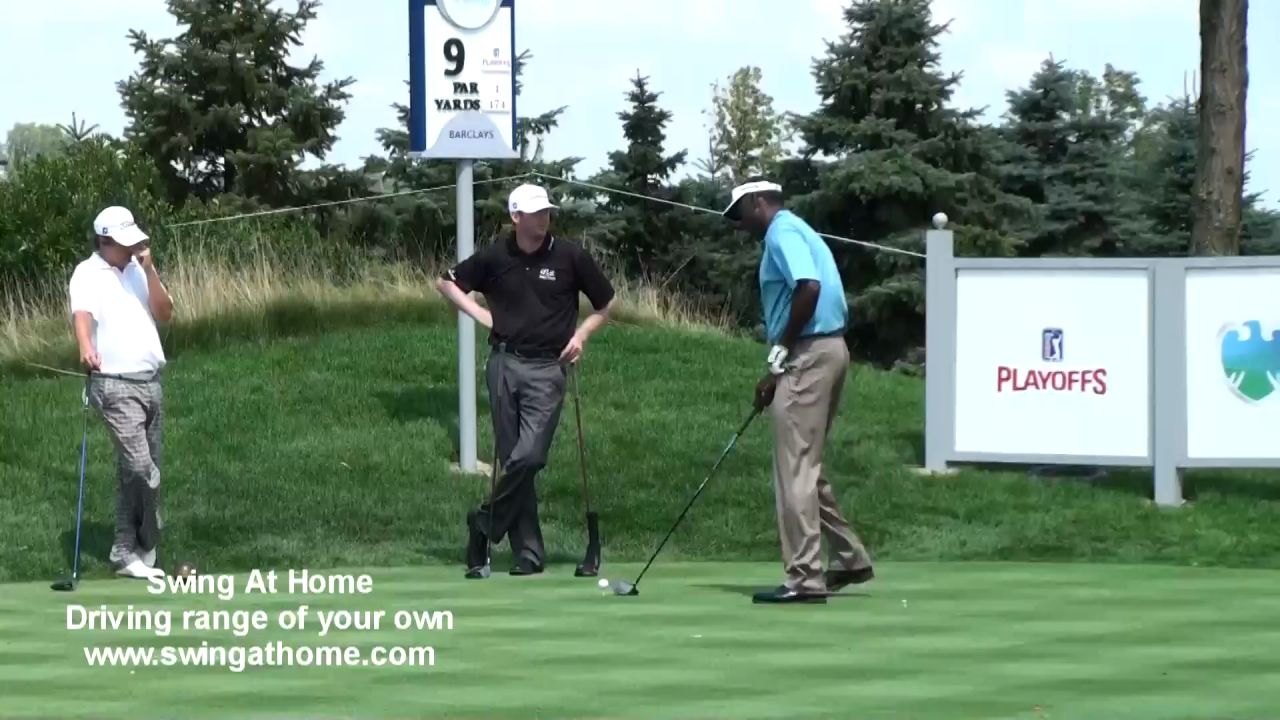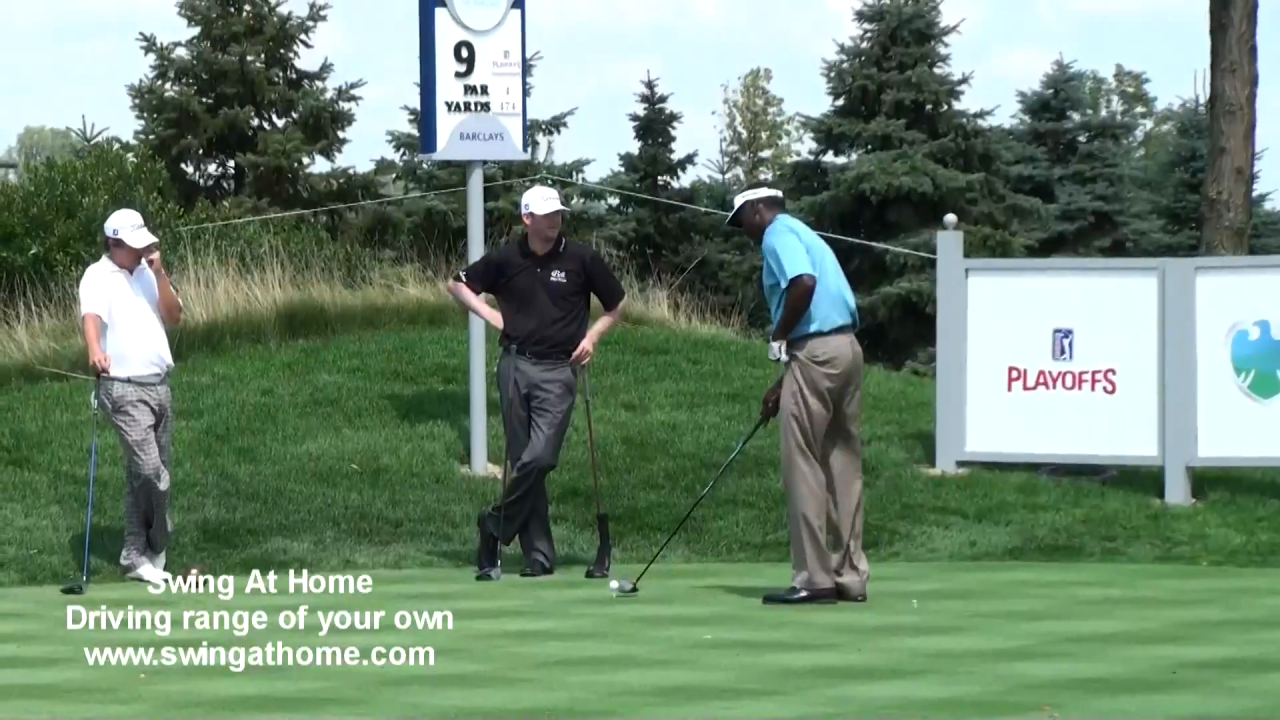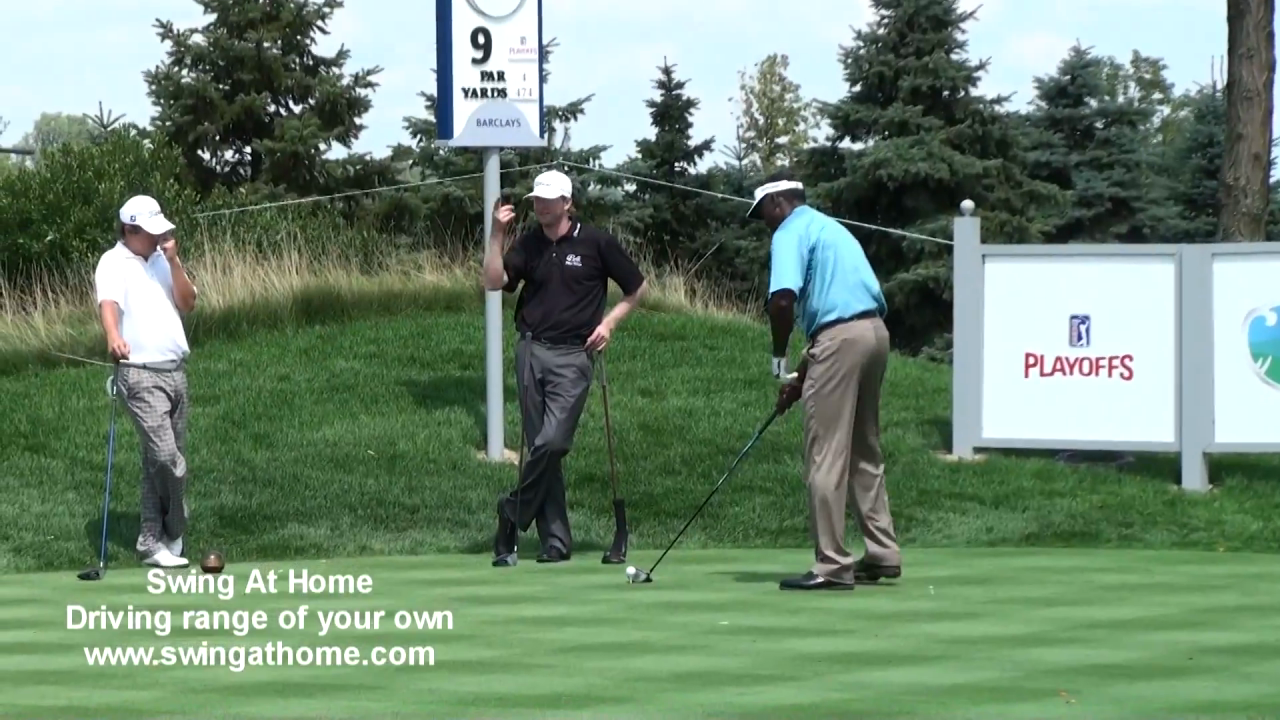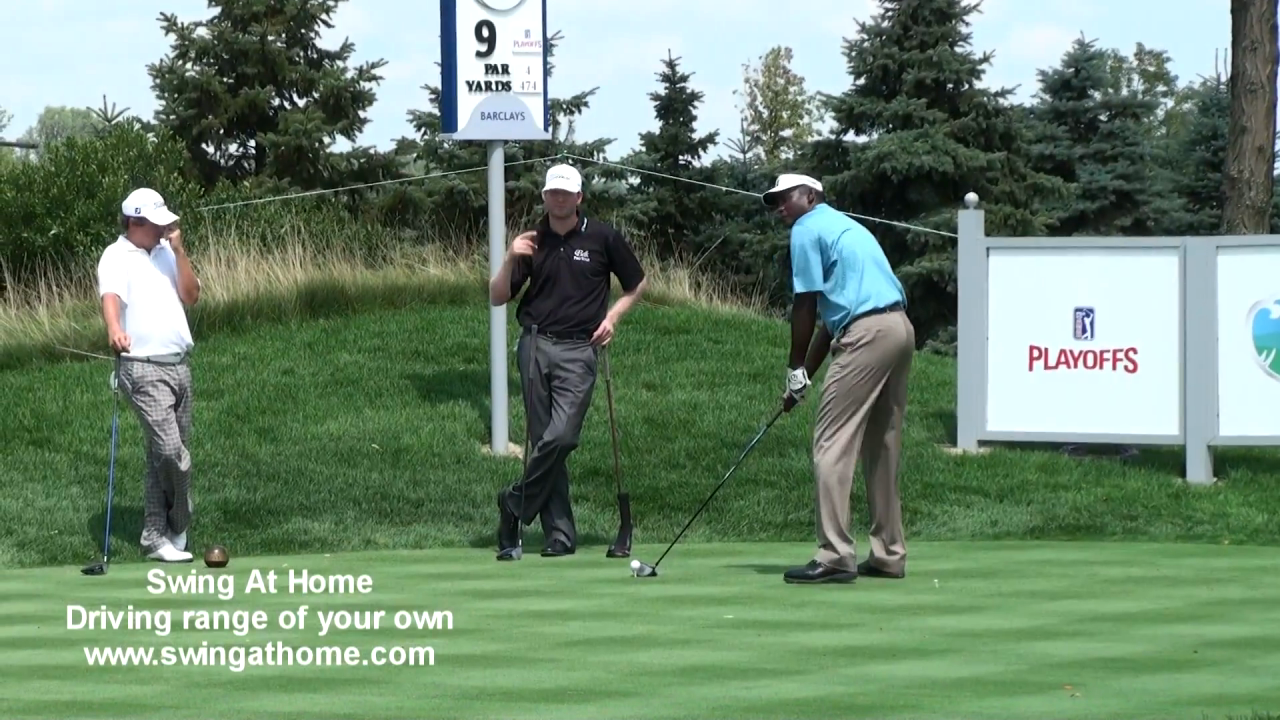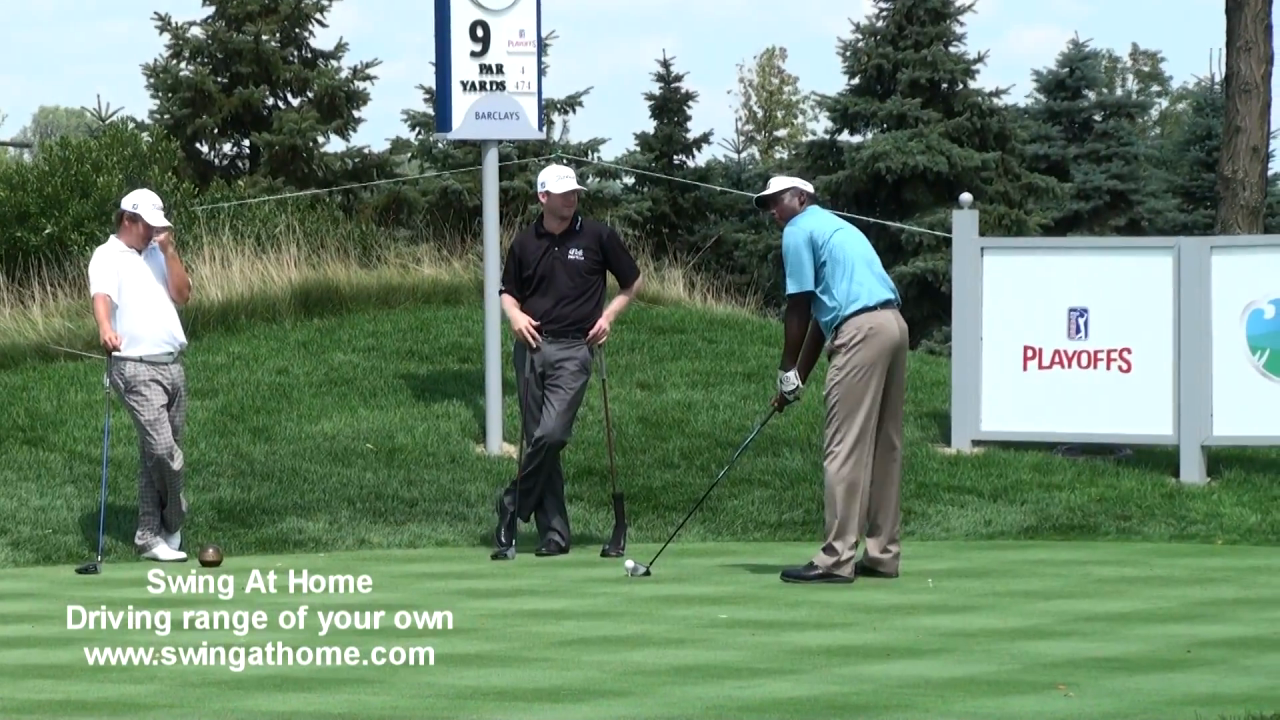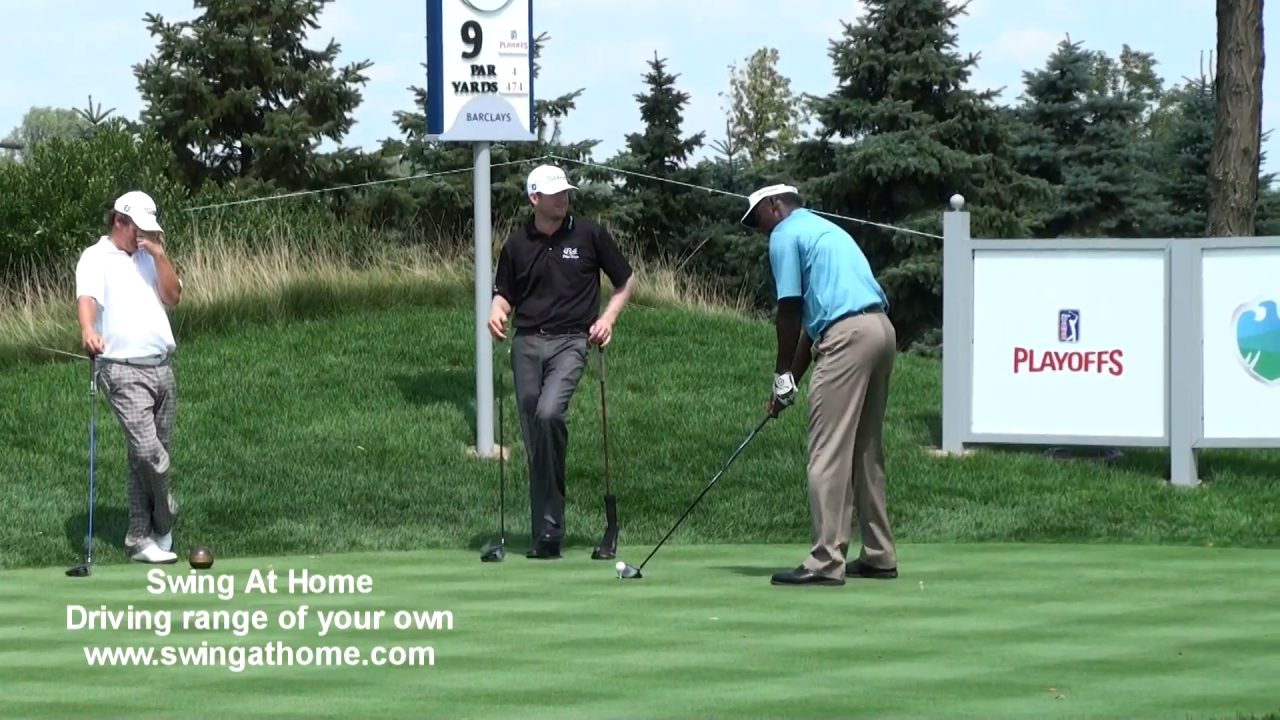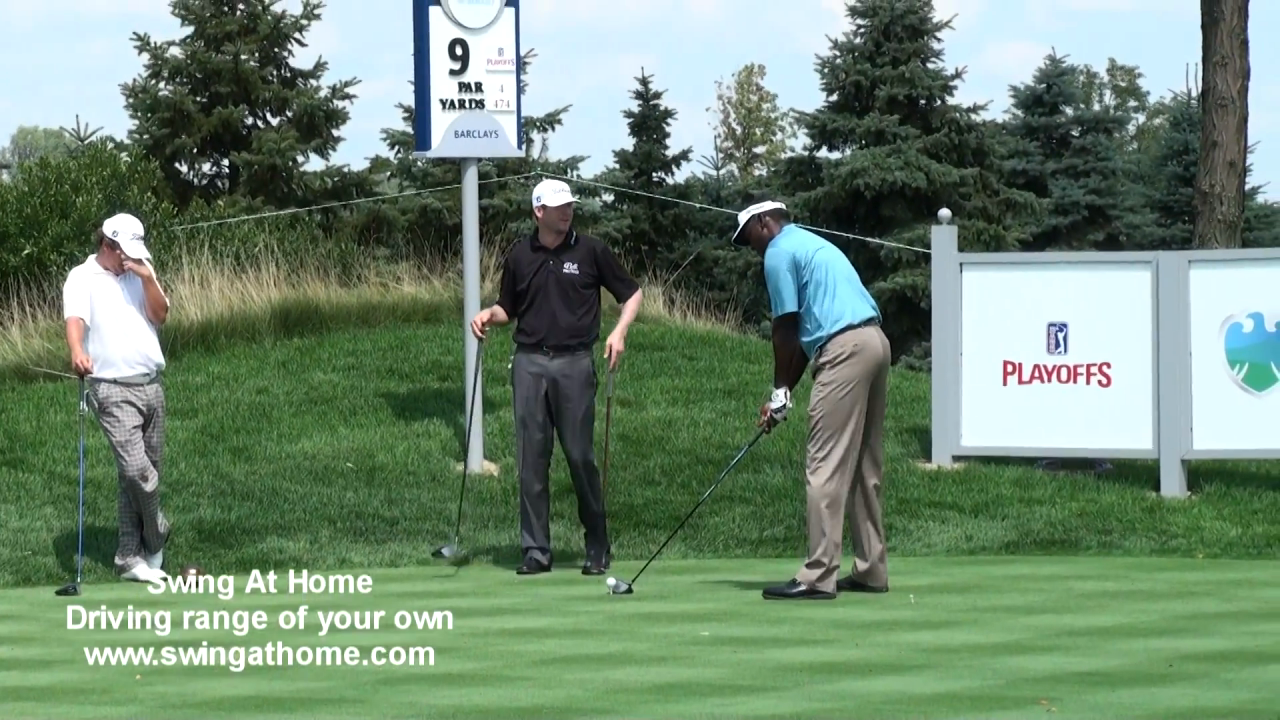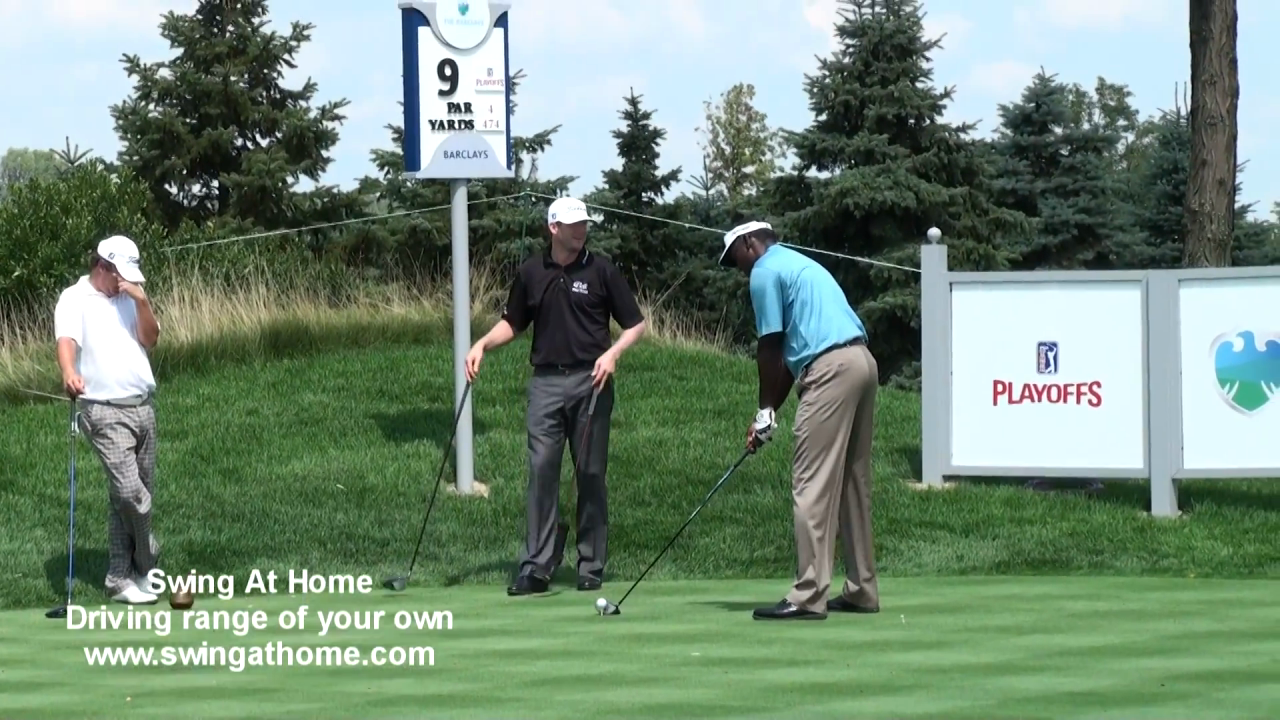
dt=0.4s
person 1, frame 1
right shoulder: (796, 232)
left elbow: (808, 287)
left wrist: (780, 348)
right wrist: (775, 372)
left hip: (809, 355)
right hip: (827, 350)
left knee: (794, 469)
right knee: (806, 467)
person 1, frame 2
right shoulder: (801, 233)
left elbow: (803, 283)
left wrist: (778, 337)
right wrist: (782, 384)
left hip: (817, 352)
right hip: (845, 348)
left knee: (803, 467)
right knee: (842, 467)
person 1, frame 3
right shoulder: (828, 227)
left elbow: (782, 299)
left wrist: (780, 359)
right wrist: (801, 373)
left hip: (841, 338)
right hip: (873, 332)
left knee: (826, 457)
right knee: (864, 450)
person 1, frame 4
right shoulder: (841, 226)
left elbow: (806, 306)
left wrist: (795, 371)
right wrist: (807, 374)
left hip: (868, 333)
right hip: (897, 328)
left knee: (832, 444)
right knee: (882, 447)
person 1, frame 5
right shoulder: (833, 226)
left elbow: (800, 307)
right elbow: (823, 313)
left wrist: (787, 372)
right wrist: (799, 377)
left hip: (863, 332)
right hip: (891, 325)
left knee: (845, 448)
right knee: (881, 447)
person 1, frame 6
right shoulder: (823, 229)
left elbow: (790, 311)
left wrist: (783, 376)
right wrist: (793, 376)
left hip: (848, 335)
right hip: (878, 328)
left knee: (828, 452)
right knee: (864, 447)
person 1, frame 7
right shoulder: (812, 245)
left elbow: (786, 327)
left wrist: (780, 391)
right wrist: (785, 391)
left hip: (846, 349)
right hip: (873, 343)
left knee: (826, 465)
right knee: (862, 463)
person 1, frame 8
right shoulder: (797, 264)
left elbow: (771, 348)
left wrist: (764, 412)
right wrist: (772, 410)
left hip: (832, 369)
right hip: (860, 362)
left knee: (813, 484)
right knee: (851, 482)
person 2, frame 1
left shoulder: (570, 256)
right shoulder: (494, 256)
left elbow: (605, 302)
right elbow: (447, 282)
left wrist: (581, 335)
right wrist: (480, 313)
left hip: (547, 368)
right hip: (504, 363)
left knee: (529, 456)
right knee: (511, 458)
left ankle: (484, 524)
right ankle: (528, 552)
person 2, frame 2
left shoulder: (581, 257)
right shoulder: (505, 258)
left elbow: (616, 303)
right elbow: (457, 283)
left wrist: (592, 336)
right wrist: (486, 310)
left hip: (558, 369)
right hip: (515, 365)
left knee: (540, 457)
right knee: (522, 460)
left ankle: (495, 524)
right ankle: (538, 554)
person 2, frame 3
left shoulder: (597, 241)
right shoulder: (526, 244)
left elbow: (636, 287)
right elbow: (493, 283)
left wrist: (609, 322)
right wrist: (497, 234)
left hip: (574, 354)
right hip: (531, 350)
left knee: (553, 441)
right knee: (541, 445)
left ankle: (514, 511)
right ankle: (555, 539)
person 2, frame 4
left shoulder: (603, 236)
right shoulder: (531, 241)
left elbow: (637, 283)
right elbow: (497, 297)
left wrist: (613, 317)
right wrist: (511, 258)
left hip: (578, 349)
right hip: (535, 345)
left knee: (561, 436)
right knee: (544, 439)
left ankle: (516, 503)
right ankle: (560, 533)
person 2, frame 5
left shoulder: (598, 235)
right shoulder: (524, 242)
left elbow: (632, 281)
right elbow: (508, 291)
left wrist: (608, 316)
right wrist: (514, 314)
left hip: (573, 348)
right hip: (531, 347)
left knee: (551, 433)
right knee: (537, 438)
left ankle: (513, 503)
right ankle: (553, 532)
person 2, frame 6
left shoulder: (590, 234)
right shoulder: (516, 243)
left elbow: (626, 279)
right elbow: (505, 294)
left wrist: (607, 318)
right wrist: (498, 311)
left hip: (570, 341)
right hip: (527, 344)
left knee: (551, 414)
right knee: (535, 438)
left ankle: (555, 511)
right ankle: (546, 532)
person 2, frame 7
left shoulder: (591, 250)
right shoulder: (518, 255)
left elbow: (632, 293)
right elbow: (509, 307)
left wrist: (619, 330)
right wrist: (488, 314)
left hip: (576, 362)
right hip: (529, 362)
left knee: (580, 456)
right knee: (532, 458)
left ankle: (597, 545)
person 2, frame 8
left shoulder: (602, 270)
right shoulder: (530, 272)
left elbow: (635, 324)
right elbow: (512, 322)
left wrist: (612, 354)
right wrist: (482, 344)
left hip: (591, 381)
right hip: (546, 382)
left knee: (591, 473)
right knee: (541, 467)
person 3, frame 1
left shoulder: (139, 269)
right shoulder: (88, 274)
left elbow: (164, 313)
right elbow: (82, 313)
left wrist: (149, 270)
right wrist: (86, 347)
left hip: (150, 381)
right hip: (115, 385)
left knee: (136, 469)
right knee: (140, 467)
left ankle: (127, 551)
right ankle: (144, 548)
person 3, frame 2
left shoulder: (149, 272)
right shoulder: (97, 276)
left elbow: (173, 316)
right elbow: (91, 315)
left wrist: (160, 273)
right wrist: (94, 349)
left hip: (159, 384)
right hip: (124, 387)
left knee: (145, 472)
right knee: (149, 470)
left ankle: (137, 554)
right ankle: (153, 551)
person 3, frame 3
left shoulder: (163, 259)
right shoulder: (113, 263)
left elbow: (187, 303)
right elbow: (108, 302)
left wrist: (173, 262)
right wrist: (113, 336)
left hip: (175, 370)
right hip: (140, 374)
left knee: (160, 459)
right knee: (166, 457)
left ankle: (154, 541)
right ankle: (171, 536)
person 3, frame 4
left shoulder: (167, 252)
right shoulder: (116, 257)
left elbow: (191, 296)
right elbow: (110, 295)
left wrist: (179, 251)
right wrist: (114, 329)
left hip: (178, 364)
right hip: (143, 368)
left knee: (164, 453)
right knee: (169, 450)
left ankle: (157, 535)
right ankle: (177, 528)
person 3, frame 5
left shoulder: (158, 252)
right shoulder: (107, 257)
left elbow: (182, 295)
right elbow: (101, 295)
left wrist: (169, 252)
right wrist: (105, 328)
left hip: (172, 363)
right hip: (137, 368)
left knee: (159, 451)
right knee: (162, 449)
left ankle: (151, 535)
right ankle: (172, 523)
person 3, frame 6
left shoulder: (152, 253)
right shoulder: (96, 258)
left elbow: (173, 297)
right elbow: (87, 298)
left wrist: (159, 256)
right wrist: (88, 330)
left hip: (161, 366)
right hip: (124, 371)
left knee: (154, 452)
right knee: (147, 452)
left ankle: (142, 536)
right ankle: (164, 523)
person 3, frame 7
left shoulder: (141, 270)
right shoulder: (82, 278)
left elbow: (160, 315)
right elbow: (74, 318)
left wrist: (146, 277)
right wrist: (77, 351)
left hip: (151, 384)
right hip: (113, 390)
left knee: (146, 471)
right knee: (135, 470)
left ankle: (131, 556)
right ankle: (156, 539)
person 3, frame 8
left shoulder: (130, 296)
right shoulder: (74, 299)
left elbow: (150, 340)
right elbow: (66, 340)
left wrist: (142, 301)
right wrist: (69, 373)
left hip: (142, 406)
right hip: (105, 411)
left knee: (133, 494)
right knee: (129, 492)
left ankle: (121, 577)
right ankle: (147, 565)
